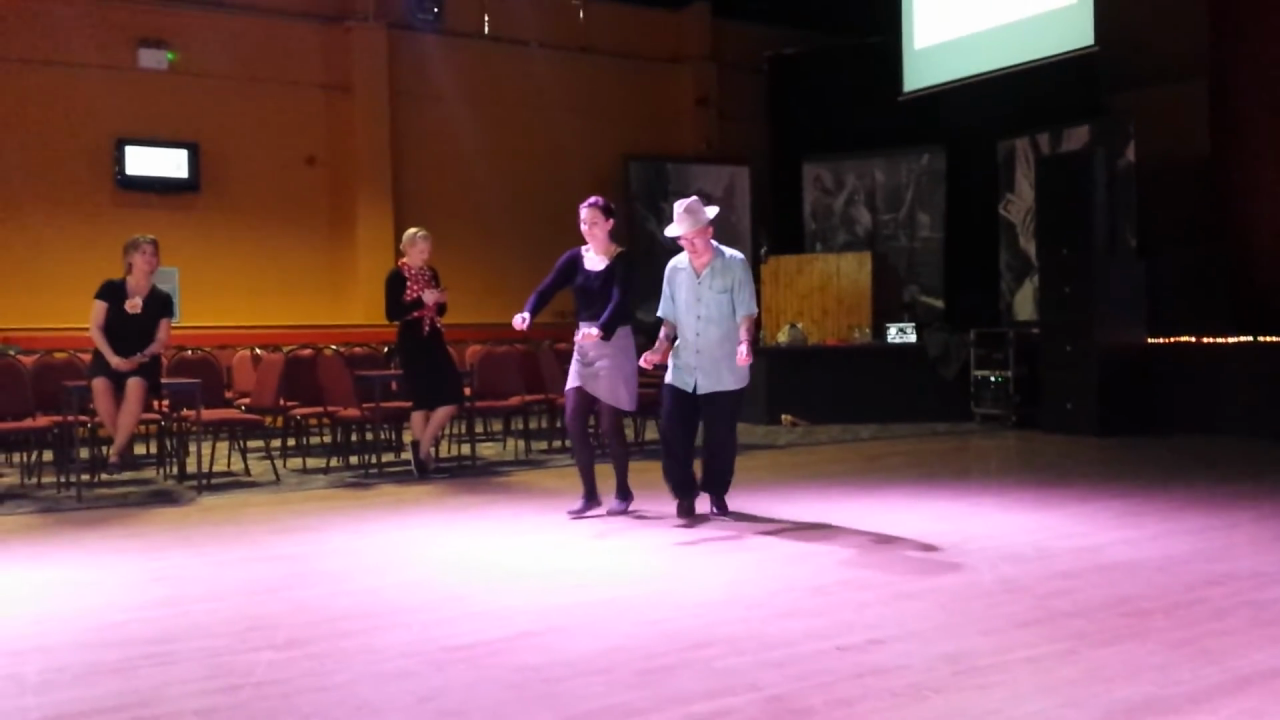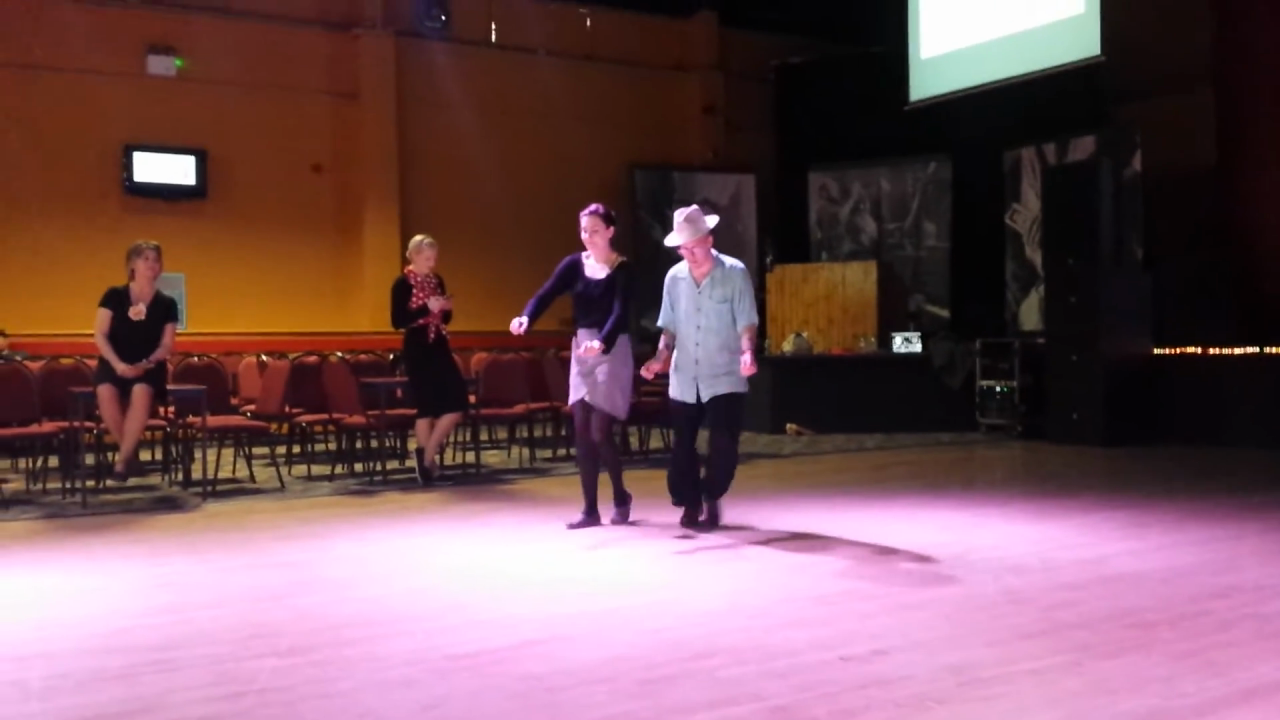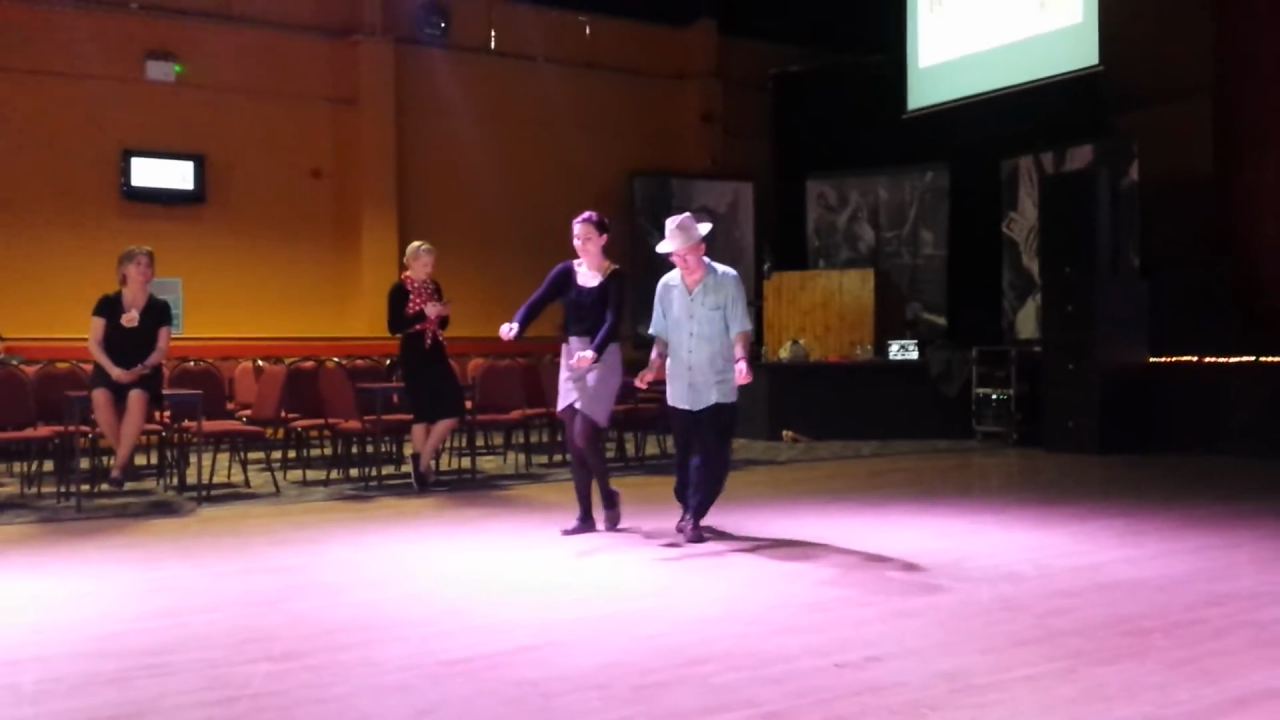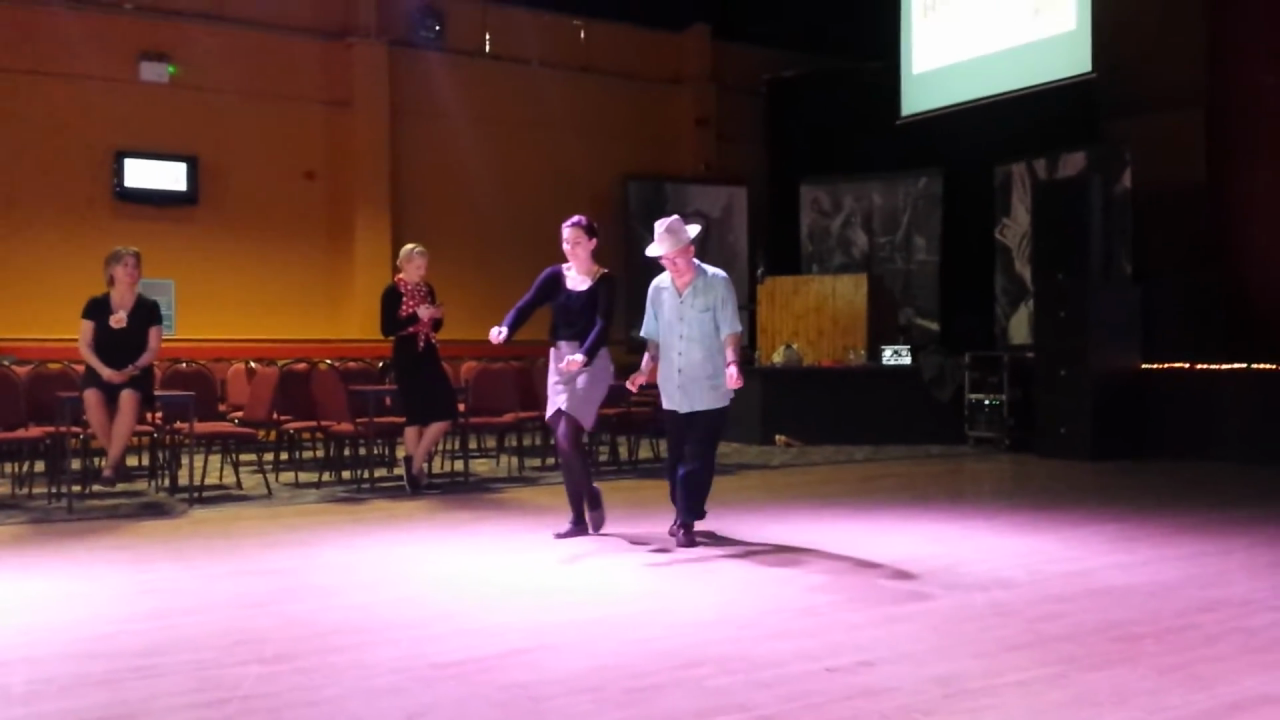
dt=0.1s
person 1, frame 1
left shoulder: (735, 264)
right shoulder: (674, 269)
left elbow: (745, 313)
right elbow: (670, 318)
left wrist: (744, 343)
right wrist: (660, 349)
left hip: (724, 369)
right hip: (683, 367)
left knee: (721, 437)
right knee: (674, 431)
left ankle: (716, 494)
right ankle: (686, 493)
person 1, frame 2
left shoulder: (735, 273)
right shoulder: (674, 278)
left elbow: (746, 323)
right elbow: (670, 327)
left wrist: (747, 352)
right wrist: (660, 358)
left hip: (724, 376)
right hip: (684, 378)
left knee: (723, 440)
right knee: (683, 446)
left ankle: (711, 498)
right ankle: (690, 504)
person 1, frame 3
left shoulder: (727, 281)
right shoulder: (666, 286)
left elbow: (739, 329)
right elbow: (662, 336)
left wrist: (741, 360)
right wrist: (653, 367)
left hip: (718, 386)
right hip: (680, 387)
left knee: (710, 452)
right knee: (686, 453)
left ankle: (694, 517)
right ankle: (689, 511)
person 1, frame 4
left shoulder: (717, 282)
right shoulder: (657, 288)
left elbow: (729, 331)
right elbow: (654, 338)
left wrist: (732, 363)
right wrist: (645, 370)
left hip: (709, 389)
right hip: (672, 389)
left knee: (697, 457)
right knee: (677, 456)
left ankle: (686, 522)
right ankle: (683, 515)
person 2, frame 1
left shoulder: (621, 259)
right shoulder: (575, 258)
left elbow: (619, 300)
right elbow: (548, 289)
left wrist: (600, 330)
right wrist: (528, 314)
left hip: (615, 342)
right hip: (584, 344)
left knee: (610, 423)
right knee: (573, 421)
left ankle: (623, 493)
right ankle: (590, 494)
person 2, frame 2
left shoulder: (622, 269)
right shoulder: (574, 264)
left elbow: (620, 312)
right elbow: (547, 294)
left wrist: (602, 342)
right wrist: (526, 318)
left hip: (612, 351)
right hip: (581, 352)
left knee: (601, 431)
right knee: (582, 434)
left ankle: (620, 496)
right ankle: (591, 510)
person 2, frame 3
left shoulder: (614, 277)
right shoulder: (565, 271)
left elbow: (613, 320)
right elbow: (538, 301)
left wrist: (594, 352)
right wrist: (516, 325)
left hip: (602, 359)
right hip: (570, 357)
left knee: (584, 436)
right knee: (573, 441)
left ankle: (608, 495)
right ankle: (585, 515)
person 2, frame 4
left shoulder: (604, 281)
right shoulder: (554, 275)
left elbow: (602, 325)
right elbow: (527, 305)
left wrist: (583, 356)
right wrist: (505, 329)
left hip: (591, 363)
right hip: (559, 361)
left knee: (567, 438)
right knee: (563, 445)
left ankle: (591, 494)
right ankle: (578, 519)
person 3, frame 1
left shoulder: (431, 273)
right shoulder: (396, 276)
right elbow: (392, 314)
left wrist: (442, 301)
right wrist: (420, 301)
left hip: (434, 339)
right hip: (411, 342)
left knee: (452, 395)
right knee: (421, 398)
left ankle: (422, 447)
right ankle: (421, 453)
person 3, frame 2
left shoulder: (437, 281)
right shoulder: (403, 283)
right elbow: (397, 321)
left wrist: (447, 309)
right wrist: (426, 308)
left hip: (439, 346)
right hip: (417, 349)
left knee: (457, 402)
right knee: (426, 406)
left ankle: (427, 455)
right ankle: (426, 461)
person 3, frame 3
left shoulder: (434, 286)
right shoulder: (400, 289)
right elbow: (394, 327)
left wrist: (444, 314)
right wrist: (422, 314)
left hip: (436, 352)
right hip: (413, 354)
left knee: (453, 408)
right knee: (423, 411)
left ankle: (423, 461)
right ankle: (422, 466)
person 3, frame 4
left shoulder: (427, 289)
right shoulder: (393, 291)
right elbow: (387, 329)
left wrist: (437, 316)
right wrist: (416, 316)
left hip: (429, 354)
right hip: (407, 356)
left knee: (446, 410)
right knee: (415, 414)
left ankle: (415, 463)
right ankle: (414, 469)
person 4, frame 1
left shoulder: (162, 299)
right shoulder: (110, 288)
left elbow: (161, 340)
right elbow: (95, 328)
left wrist: (140, 357)
right wrist: (112, 357)
left hip: (142, 361)
right hip: (108, 357)
left knee: (135, 386)
right knee: (100, 386)
left ankle: (116, 450)
right ankle: (122, 442)
person 4, frame 2
left shoulder: (167, 304)
right shoulder: (114, 295)
left elbow: (167, 345)
right elbow: (100, 336)
left wrist: (146, 363)
right wrist: (117, 364)
left hip: (148, 367)
right hip: (113, 363)
left knee: (141, 393)
right knee: (106, 392)
left ankle: (123, 458)
right ankle: (128, 450)
person 4, frame 3
left shoulder: (160, 308)
right shoulder: (107, 303)
left elbow: (162, 349)
right elbow: (94, 343)
left wrist: (141, 368)
right wrist: (112, 369)
left hip: (144, 372)
right hip: (109, 369)
left knee: (137, 398)
right knee: (101, 397)
left ankle: (119, 464)
right ankle: (124, 455)
person 4, frame 4
left shoulder: (149, 307)
right shoulder: (95, 304)
left elbow: (153, 349)
right elbow: (84, 346)
left wrist: (132, 369)
right wrist: (103, 370)
left hip: (135, 373)
right hip: (101, 370)
left knee: (129, 398)
right knee: (92, 397)
left ankle: (111, 463)
right ankle: (116, 456)
